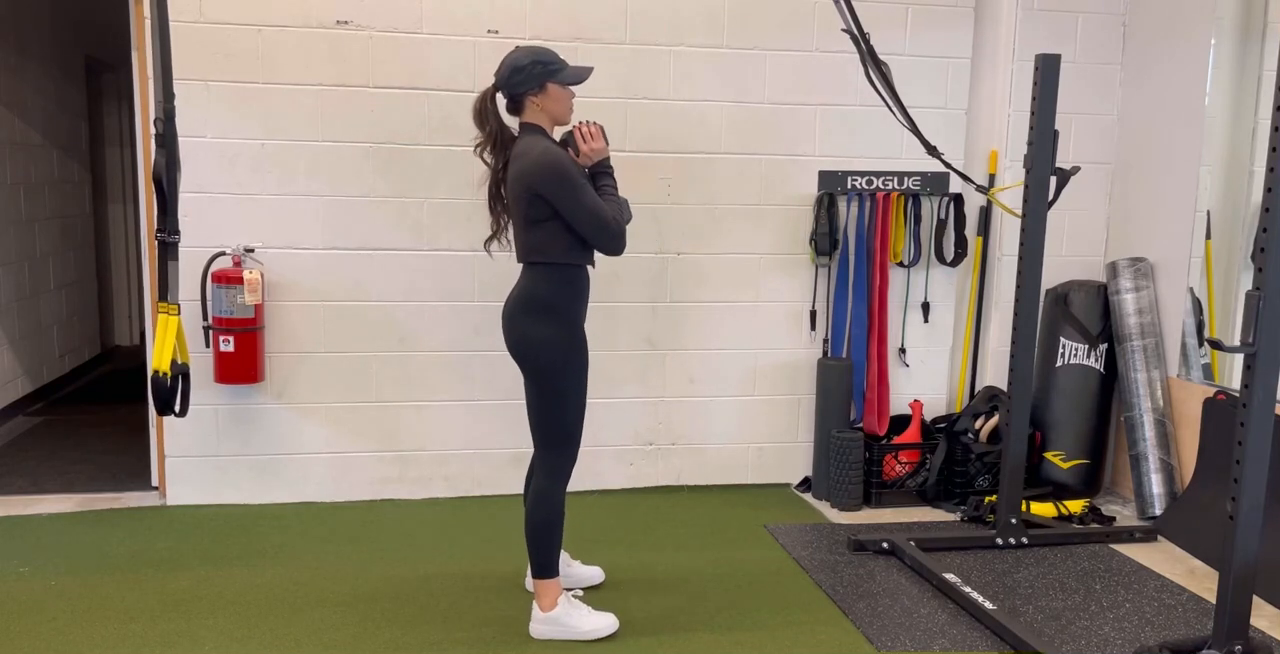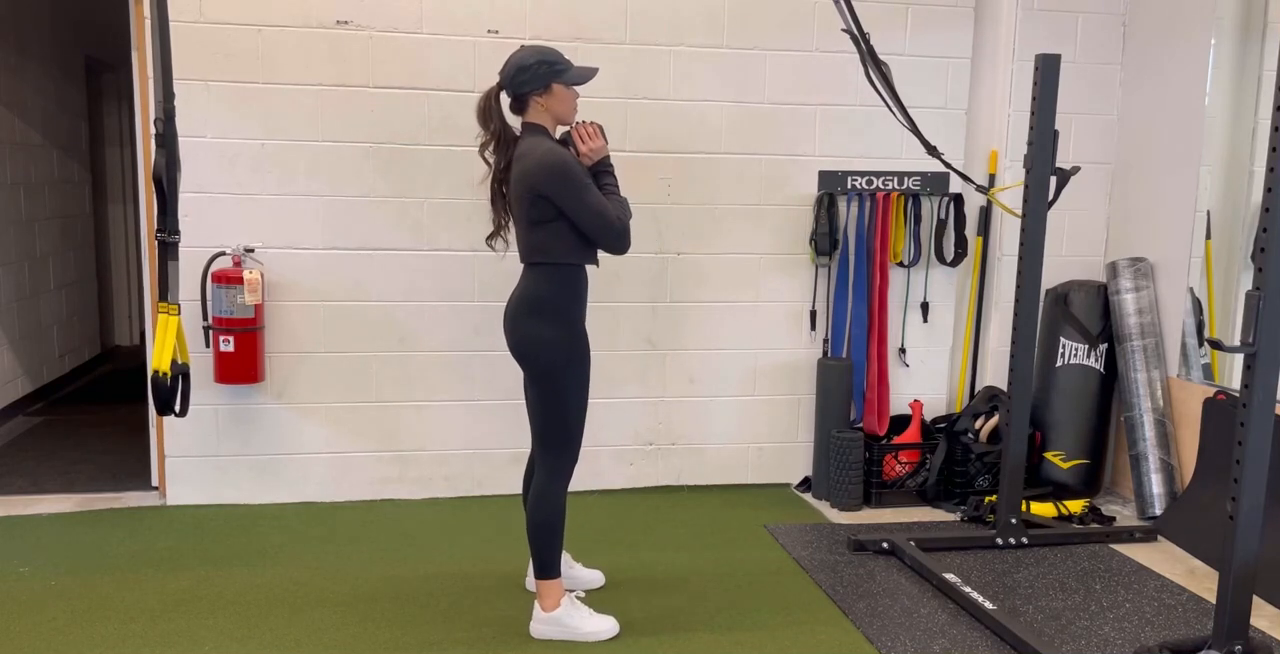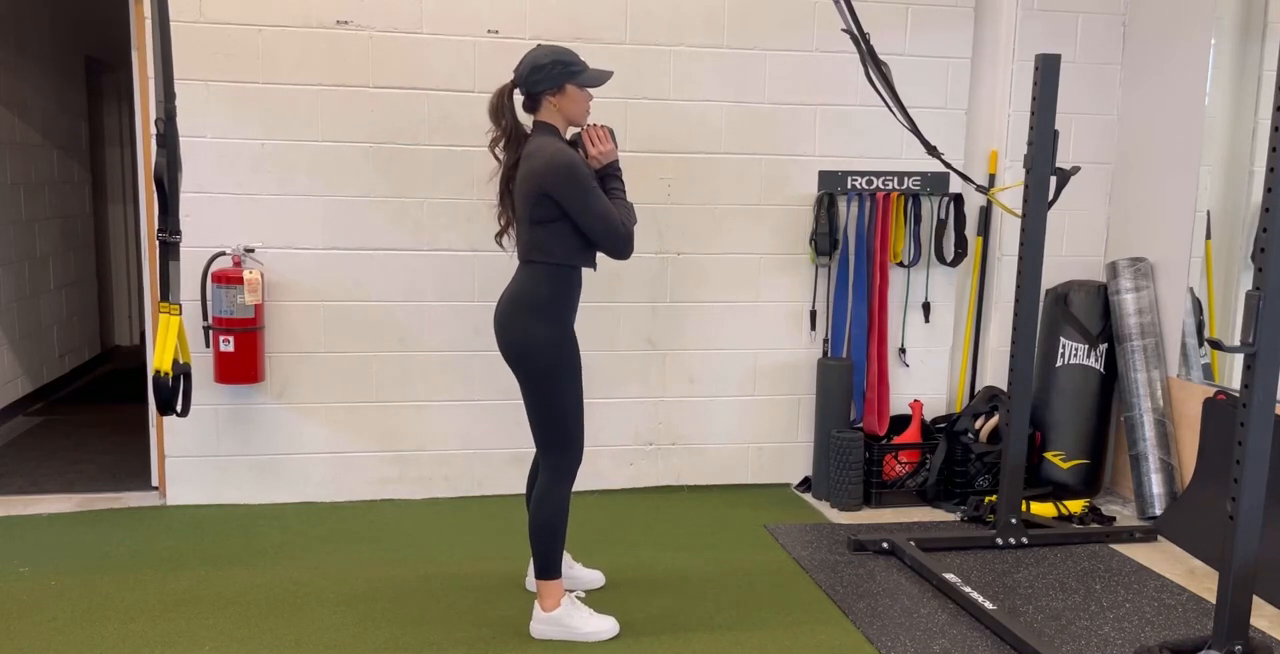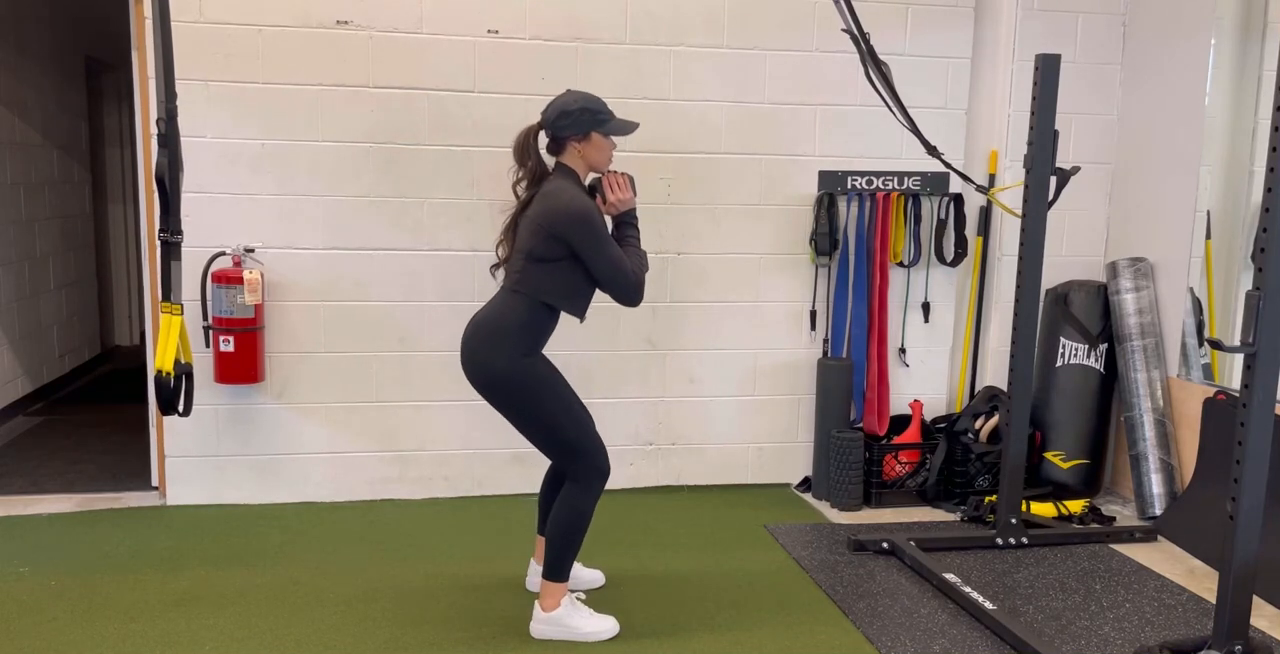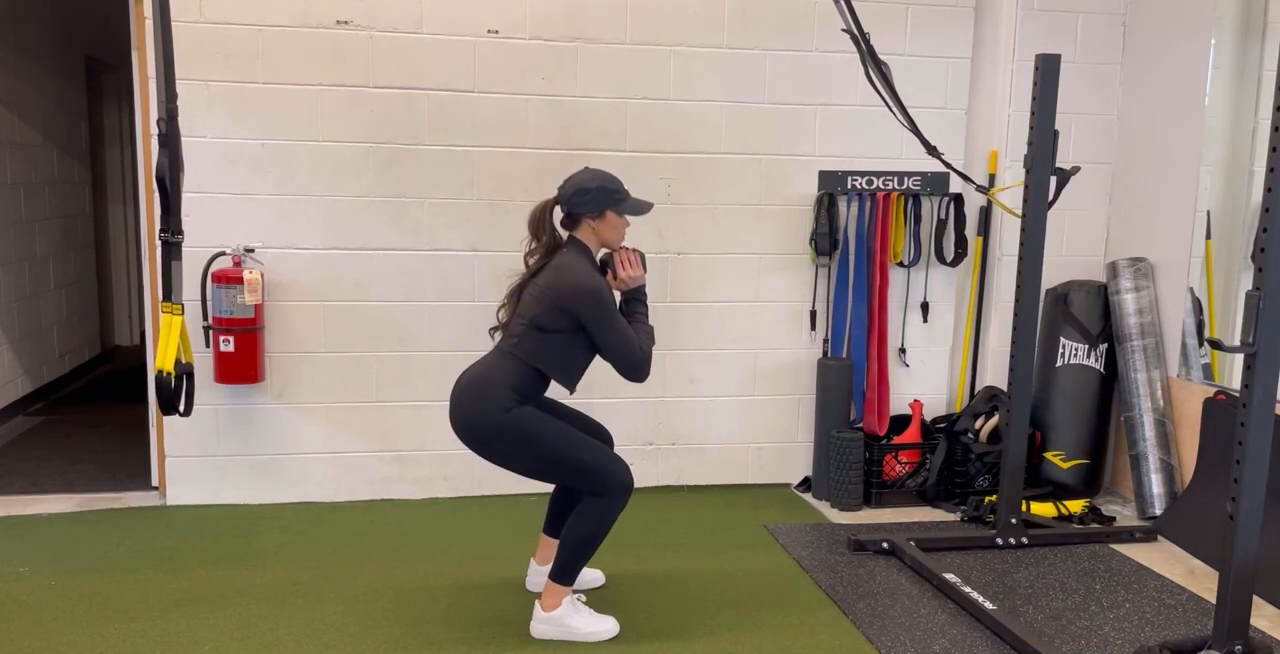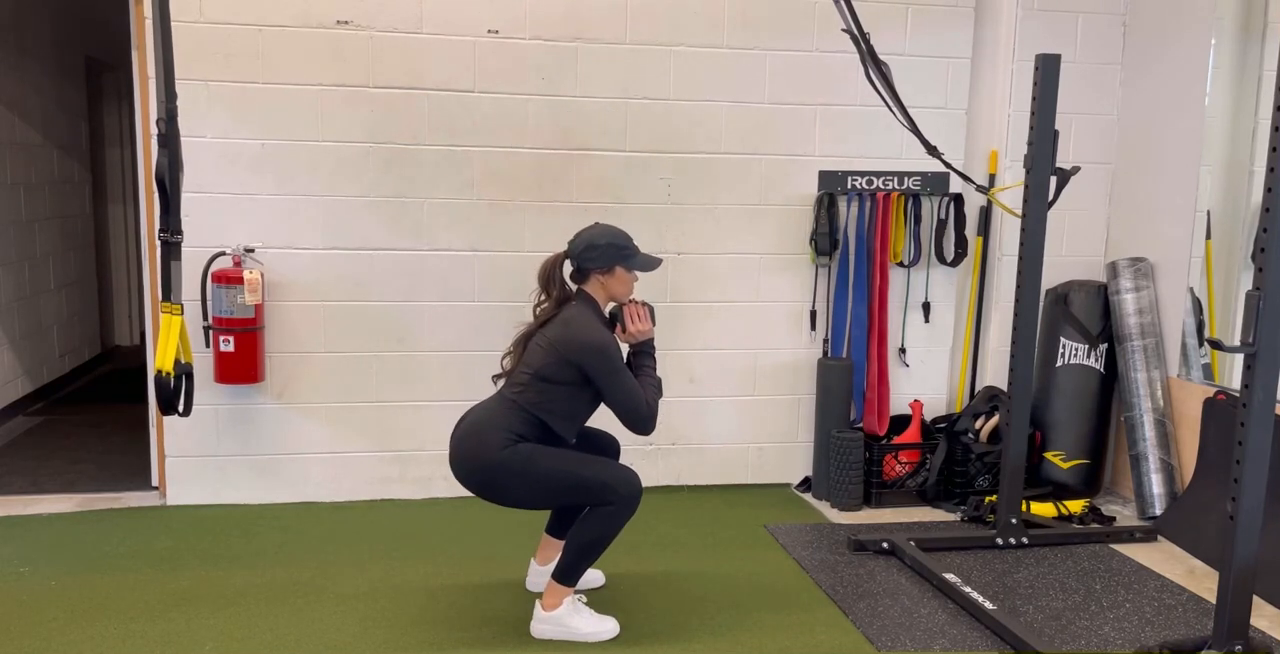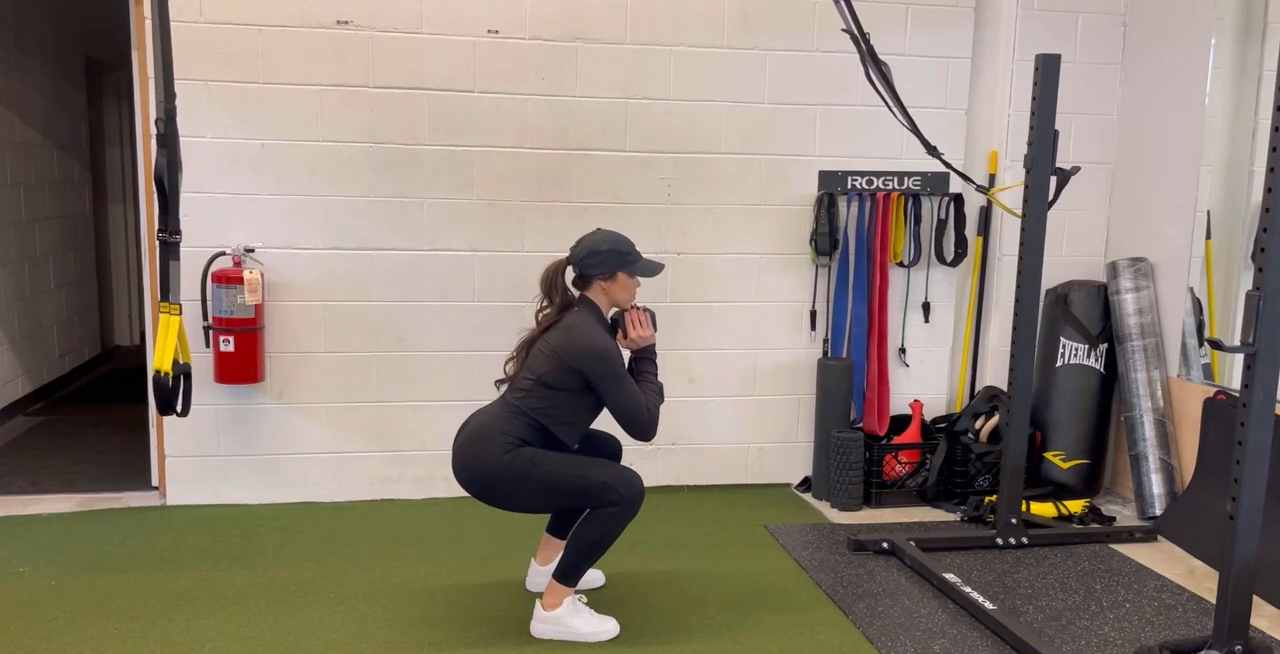
dt=0.4s
person 1, frame 1
left shoulder: (530, 154)
right shoulder: (545, 159)
left elbow: (582, 217)
right elbow: (612, 237)
left wrist: (587, 168)
right wrist: (599, 167)
left hip: (541, 310)
right hip: (549, 317)
left knee: (551, 448)
right knee: (557, 455)
left ankle: (547, 563)
right ankle: (549, 607)
person 1, frame 2
left shoulder: (531, 152)
right shoulder: (549, 160)
left elbow: (582, 219)
right elbow: (616, 235)
left wrist: (587, 167)
right wrist: (600, 166)
left hip: (541, 311)
right hip: (551, 318)
left knee: (550, 450)
right knee: (557, 457)
left ankle: (548, 563)
right ankle: (551, 607)
person 1, frame 3
left shoulder: (540, 152)
right shoulder: (557, 160)
left elbow: (584, 223)
right elbow: (618, 242)
left wrist: (595, 172)
right wrist: (608, 172)
left hip: (531, 314)
right hip: (538, 321)
left knee: (556, 447)
right knee: (562, 455)
left ankle: (548, 563)
right ankle: (550, 607)
person 1, frame 4
left shoulder: (556, 193)
right shoulder: (572, 206)
left elbow: (602, 271)
right elbow: (629, 289)
left wrist: (609, 217)
right wrist: (624, 220)
left hip: (500, 342)
right hip: (503, 352)
left knee: (575, 444)
right knee: (588, 463)
left ankle: (545, 562)
right ankle: (552, 608)
person 1, frame 5
left shoulder: (566, 265)
right shoulder: (581, 281)
left elbow: (605, 333)
right elbow: (636, 365)
left wrist: (617, 292)
right wrist: (634, 295)
left hip: (490, 396)
right hip: (490, 410)
left knee: (594, 446)
right knee: (612, 478)
left ankle: (546, 562)
right ankle: (553, 608)
person 1, frame 6
left shoulder: (573, 316)
right shoulder: (588, 335)
left elbow: (619, 392)
right elbow: (642, 419)
left wrist: (626, 345)
right wrist: (643, 347)
left hip: (488, 437)
right hip: (491, 455)
left knee: (602, 451)
right knee: (621, 487)
left ankle: (546, 563)
right ankle: (554, 608)
person 1, frame 7
left shoulder: (576, 322)
right shoulder: (590, 341)
left elbow: (620, 397)
right elbow: (643, 425)
left wrist: (627, 351)
right wrist: (644, 353)
left hip: (490, 441)
right hip: (493, 460)
left knee: (605, 452)
right knee: (624, 489)
left ankle: (546, 563)
right ankle: (553, 608)
